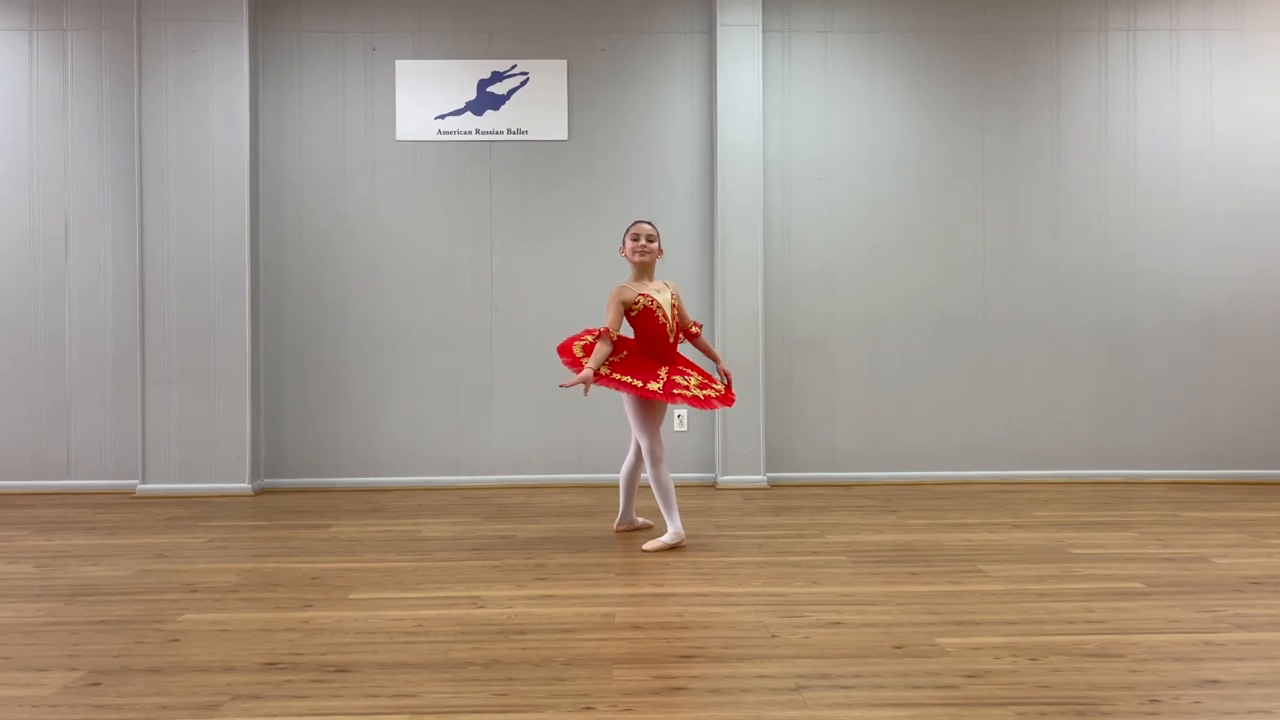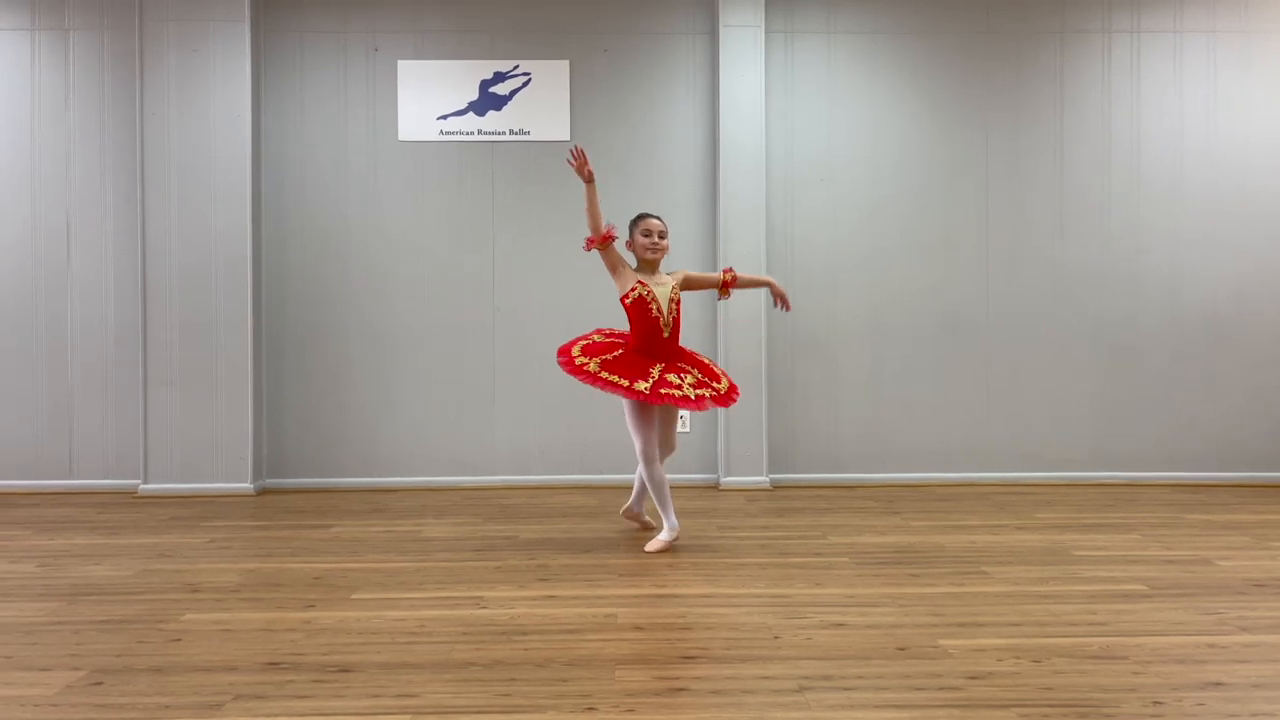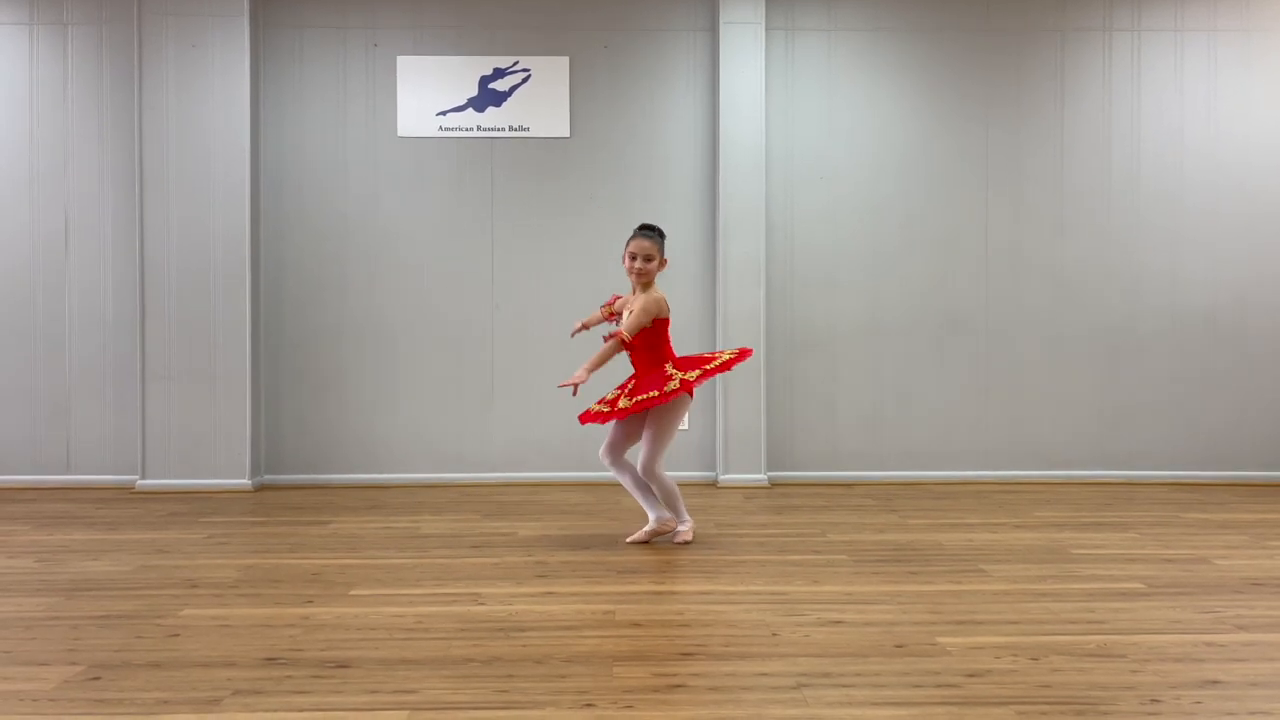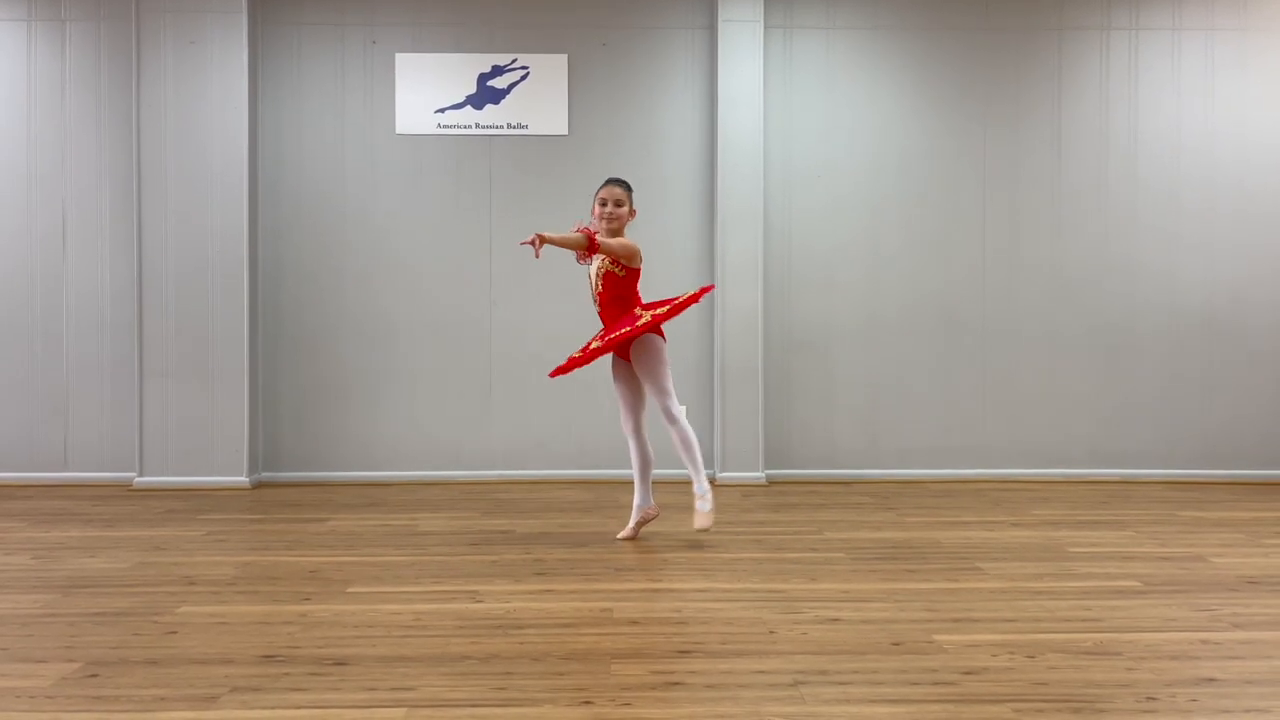
dt=0.7s
person 1, frame 1
left shoulder: (670, 289)
right shoulder: (622, 294)
left elbow: (690, 330)
right elbow: (608, 338)
left wrist: (718, 360)
right wrist: (589, 369)
left hip: (663, 372)
right hip: (637, 371)
left knee: (641, 448)
right knee: (654, 451)
left ankle: (626, 516)
right ankle: (675, 529)
person 1, frame 2
left shoulder: (678, 280)
right shoulder: (622, 274)
left elbow: (725, 280)
right elbow: (598, 231)
left wrist: (767, 281)
right wrist: (588, 181)
left hip: (671, 368)
right hip: (635, 369)
left knee: (664, 447)
right knee: (647, 451)
left ankle: (635, 505)
right ankle: (670, 526)
person 1, frame 3
left shoulder: (652, 300)
right shoulder: (631, 299)
left elbow: (622, 339)
right elbow: (607, 314)
left wrist: (586, 370)
right wrist: (586, 322)
left hip: (670, 383)
right hip: (647, 388)
left knee: (646, 465)
right knee: (610, 454)
left ankle: (681, 520)
right ankle: (660, 519)
person 1, frame 4
left shoulder: (628, 248)
right shoulder: (597, 244)
left elbow: (592, 242)
left wrist: (545, 238)
left hip: (641, 335)
right hip: (621, 341)
left knee: (668, 408)
right knee: (633, 427)
left ankle: (702, 490)
right ankle: (644, 505)
